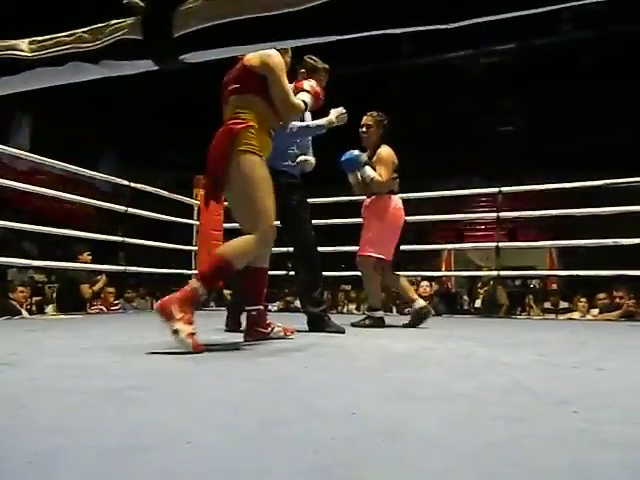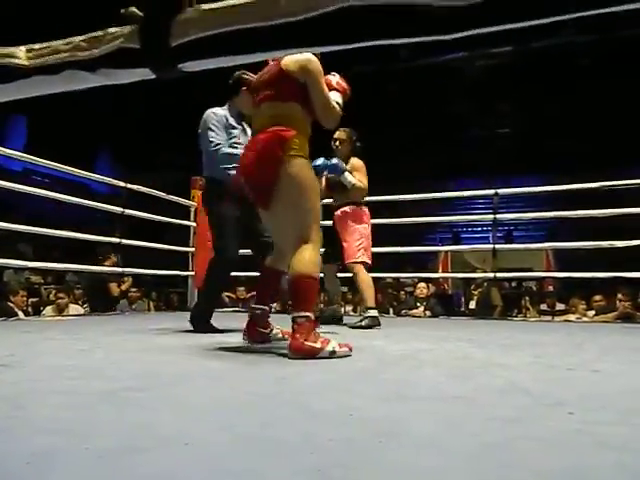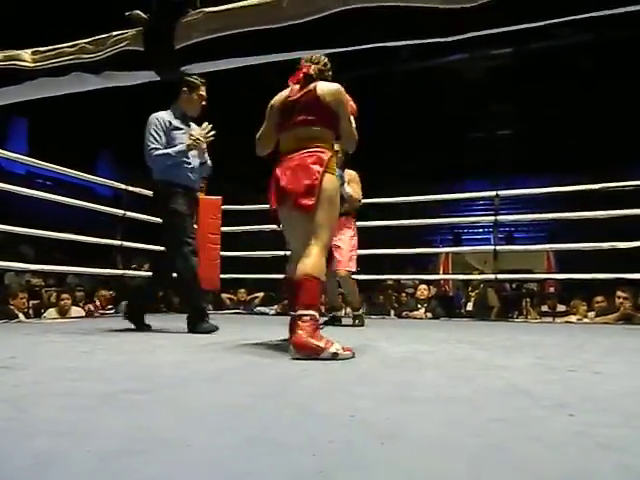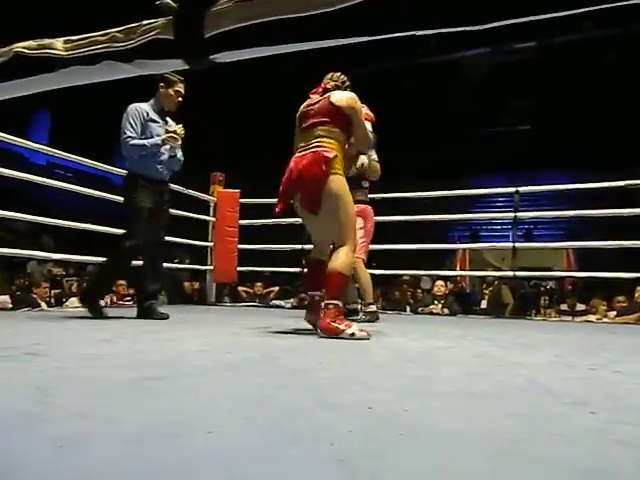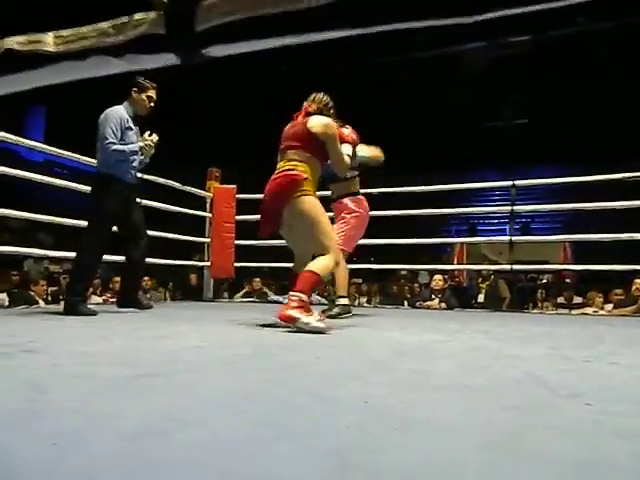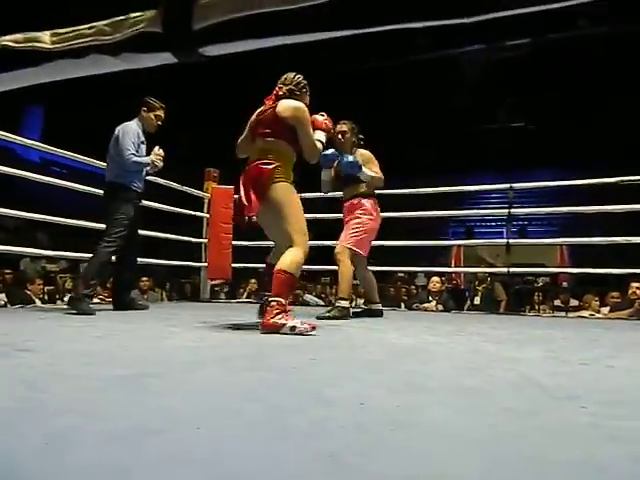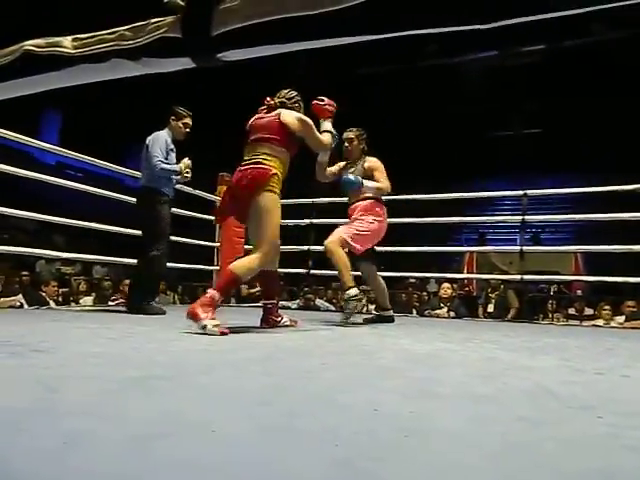
dt=0.4s
person 1, frame 1
left shoulder: (239, 71)
right shoulder: (269, 56)
right elbow: (290, 109)
right wrist: (308, 95)
left hip: (233, 147)
right hip: (245, 146)
left knee: (265, 239)
right knee: (260, 235)
left ankle: (257, 322)
right ankle: (181, 301)
person 1, frame 2
left shoulder: (265, 74)
right shoulder: (306, 60)
right elbow: (329, 118)
right wrist: (337, 92)
left hip: (259, 156)
right hip: (285, 152)
left knee: (285, 245)
right knee: (310, 238)
left ankle: (258, 322)
right ankle: (304, 334)
person 1, frame 3
left shoulder: (279, 99)
right shoulder: (333, 90)
left elbow: (261, 148)
right elbow: (350, 144)
right wrist: (349, 116)
left hip: (285, 175)
right hip: (316, 169)
left knee: (298, 251)
right knee: (316, 245)
left ankle: (299, 320)
right ankle: (307, 330)
person 1, frame 4
left shoulder: (306, 105)
right shoulder: (347, 98)
right elbow: (365, 144)
right wrist: (365, 122)
left hip: (298, 171)
right hip: (323, 169)
left knee: (322, 242)
right knee: (347, 243)
left ankle: (314, 306)
right ankle: (331, 317)
person 1, frame 5
left shoulder: (292, 126)
right shoulder: (326, 124)
right elbow: (342, 169)
left hip: (277, 192)
right hip: (297, 191)
left knee: (305, 253)
right knee: (329, 254)
left ankle: (296, 305)
right ankle: (296, 307)
person 1, frame 6
left shoulder: (262, 111)
right shoulder: (296, 108)
left elbow: (241, 150)
right elbow: (313, 155)
right wrist: (320, 130)
left hip: (253, 181)
right hip: (273, 178)
left knee: (283, 244)
right knee: (298, 246)
left ankle: (269, 304)
right ankle: (276, 312)
person 1, frame 7
left shoulder: (257, 118)
right shoulder: (297, 118)
right elbow: (325, 147)
right wrist: (326, 118)
left hip: (244, 180)
right hip: (262, 183)
left knee: (271, 250)
right knee: (263, 253)
left ankle: (271, 314)
right ankle: (204, 306)
person 2, frame 1
left shoulder: (306, 115)
right elbow: (283, 131)
left wrist: (309, 160)
right wrist: (325, 123)
left hip: (292, 183)
right hip: (267, 178)
left knee: (306, 244)
left ankle: (317, 314)
right ankle: (236, 311)
person 2, frame 2
left shoulder: (246, 127)
right shoulder: (216, 116)
right elbow: (217, 152)
left hip: (241, 192)
right hip: (220, 192)
left knee: (268, 245)
right knee: (226, 252)
right ankle: (202, 316)
person 2, frame 3
left shoulder: (196, 129)
right shoulder: (160, 120)
left elbow: (205, 171)
right elbow: (153, 158)
left wrist: (202, 152)
right wrist: (185, 147)
left hip: (189, 195)
right hip: (170, 193)
left knee: (175, 254)
right knee: (185, 251)
left ankle: (137, 306)
right ankle: (197, 316)
person 2, frame 4
left shoulder: (171, 124)
right shoulder: (138, 111)
left elbow: (176, 166)
right elbow: (128, 146)
left wrist: (175, 148)
right wrist: (160, 141)
left hip: (161, 188)
right hip: (139, 184)
left knee: (155, 245)
right knee: (134, 241)
left ankle: (147, 303)
right ankle: (93, 294)
person 2, frame 5
left shoulder: (134, 125)
right shoulder: (115, 114)
right elbow: (108, 150)
left wrist: (146, 154)
right wrist: (138, 147)
left hip: (127, 189)
right hip: (109, 187)
left knee: (138, 238)
right knee: (94, 241)
left ankle: (129, 294)
right ankle: (74, 299)
person 2, frame 6
left shoulder: (138, 134)
right shoulder: (129, 129)
right elbow: (128, 161)
left wrist: (152, 167)
right wrist: (150, 159)
left hip: (130, 196)
right hip: (122, 194)
left knee: (129, 247)
right knee: (111, 242)
left ankle: (123, 296)
right ankle: (81, 294)
person 2, frame 7
left shoulder: (169, 143)
right shoulder: (160, 137)
right elbow: (155, 167)
left wrist: (180, 177)
right wrist: (179, 168)
left hip: (158, 200)
right hip: (154, 199)
left knee: (152, 248)
right knee: (159, 248)
left ankle: (138, 298)
right ankle: (141, 300)
person 3, frame 1
left shoulder: (383, 152)
right shoulder: (366, 155)
left elbow: (382, 185)
right elbow: (360, 190)
left wrist: (363, 167)
right wrist: (352, 171)
left hip: (383, 208)
right hip: (378, 210)
left knee: (365, 261)
right knee: (382, 268)
left ankle: (375, 314)
right ankle: (418, 305)
person 3, frame 2
left shoulder: (355, 164)
right shoulder: (331, 166)
left elbow: (362, 191)
left wrist: (343, 174)
right wrist: (319, 177)
left hip: (354, 217)
right hip: (340, 218)
left knee: (356, 264)
right knee: (328, 267)
left ankle: (371, 313)
person 3, frame 3
left shoulder: (350, 175)
left elbow: (356, 202)
left wrist: (343, 185)
left hip: (344, 225)
left knee: (343, 273)
right knee: (328, 272)
left ankle: (357, 311)
right ankle: (334, 313)
person 3, frame 4
left shoulder: (363, 161)
left elbow: (375, 175)
left wrist: (369, 147)
left hip: (360, 212)
left knee: (355, 260)
left ankle: (370, 308)
right ankle: (351, 305)
person 3, frame 5
left shoulder: (347, 150)
left elbow: (378, 155)
left wrist: (354, 153)
left hip: (353, 206)
right hip: (340, 208)
left ankle: (343, 303)
right ankle: (341, 301)
person 3, frame 6
left shoulder: (362, 154)
right shoulder: (337, 161)
left elbow: (380, 181)
right elbow: (326, 189)
left wrist: (360, 170)
right wrist: (326, 168)
left hip: (364, 209)
right hip: (351, 211)
left knee: (342, 252)
right knee: (358, 262)
left ankle: (342, 305)
right ankle: (374, 305)
person 3, frame 7
left shoulder: (371, 163)
right shoulder: (343, 166)
left elbow: (386, 188)
right elbow: (322, 176)
left wrist: (362, 184)
right wrist: (324, 151)
left hip: (371, 214)
right hip: (357, 216)
left knee: (332, 244)
right knee: (367, 270)
left ankle: (352, 293)
right ankle: (385, 311)
